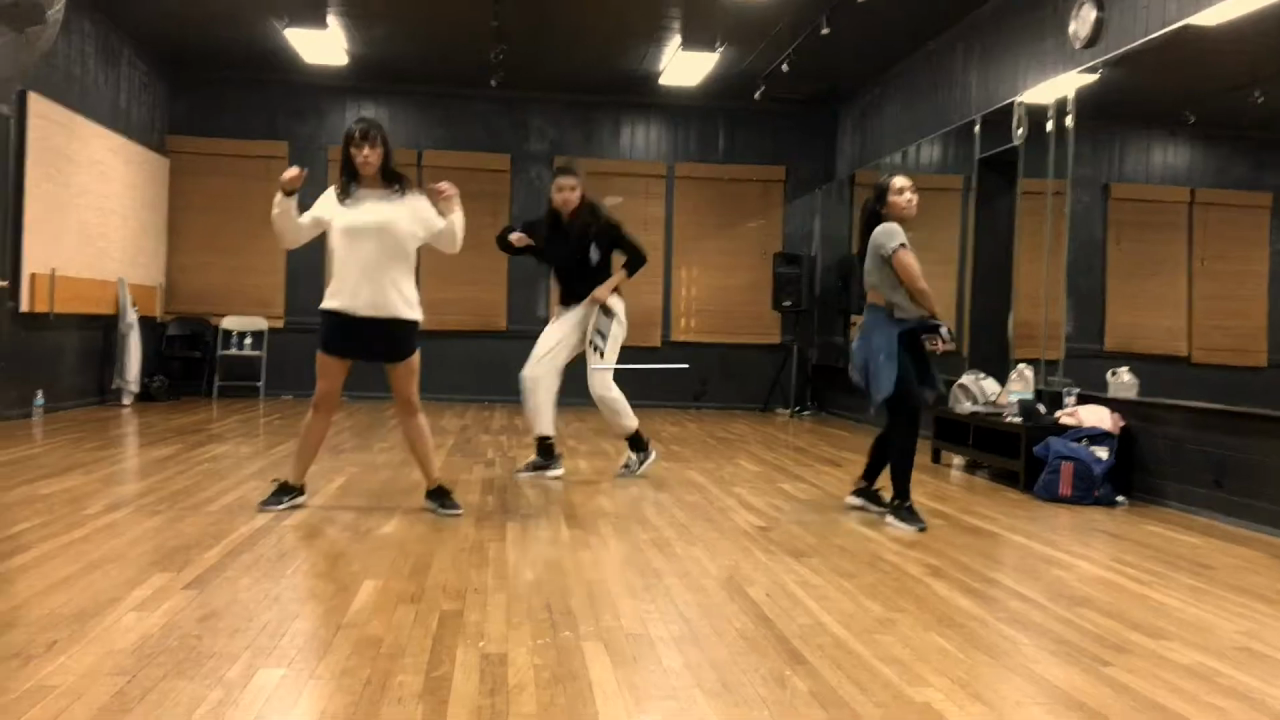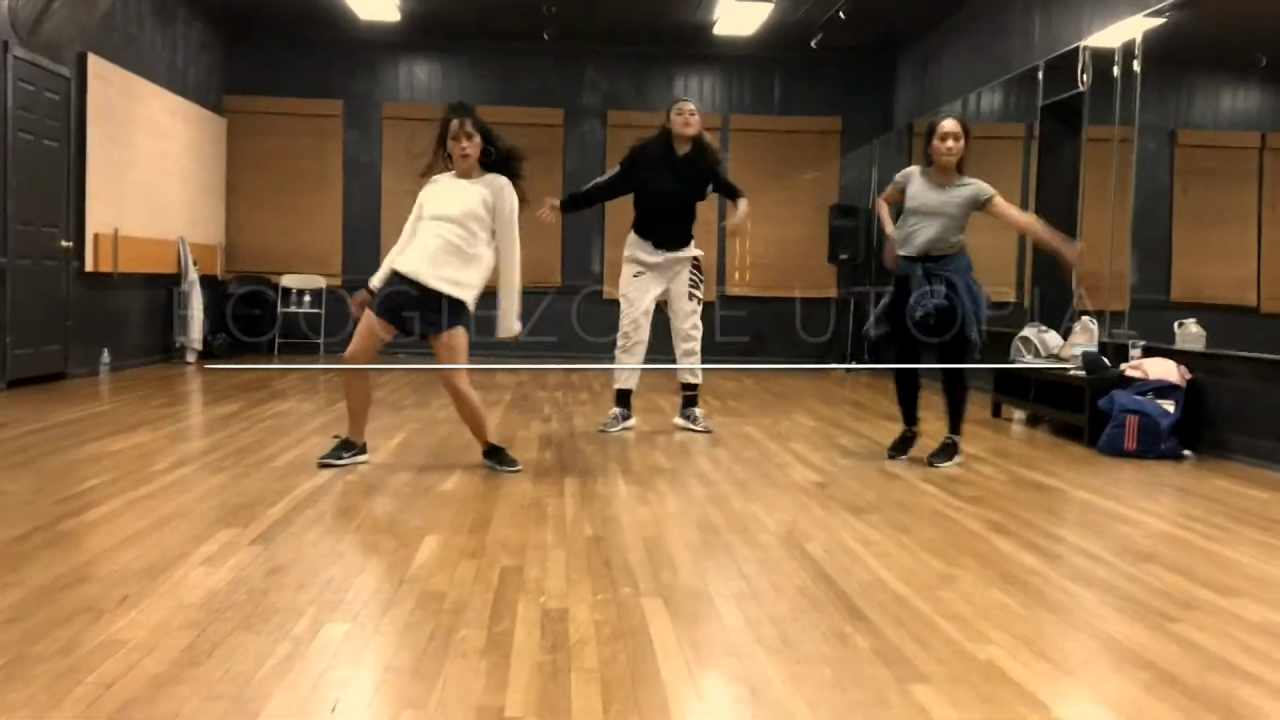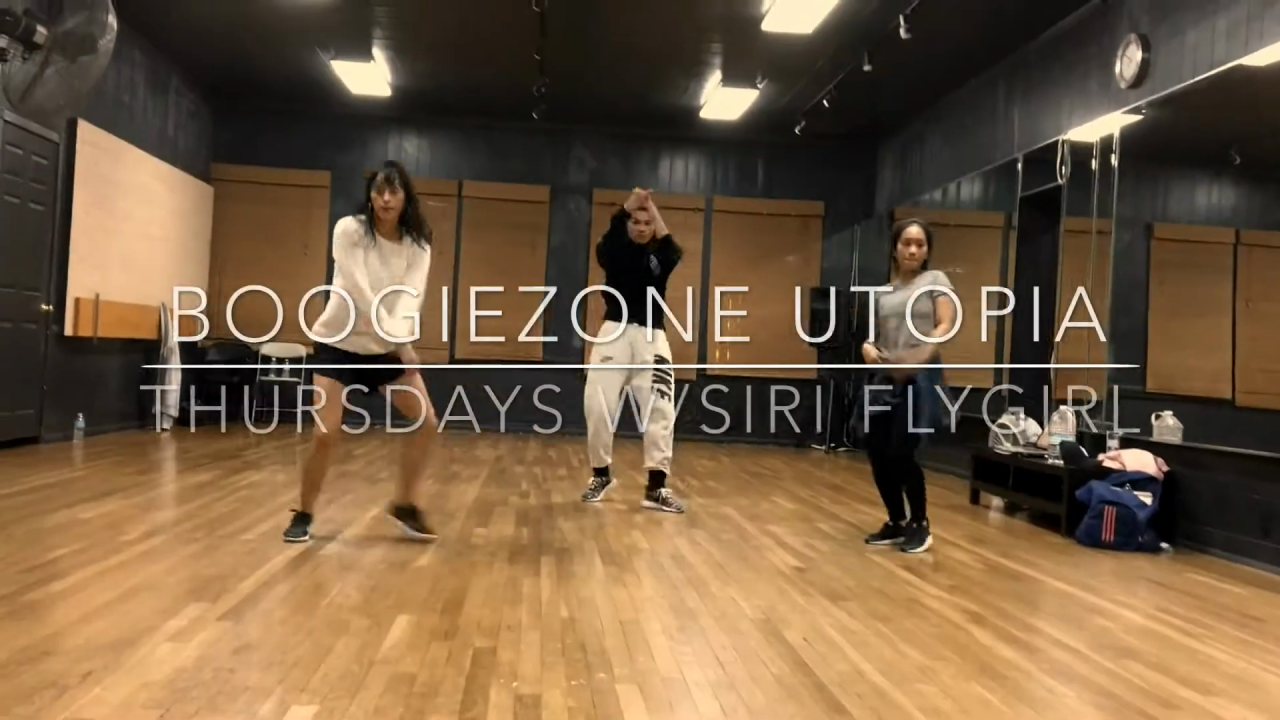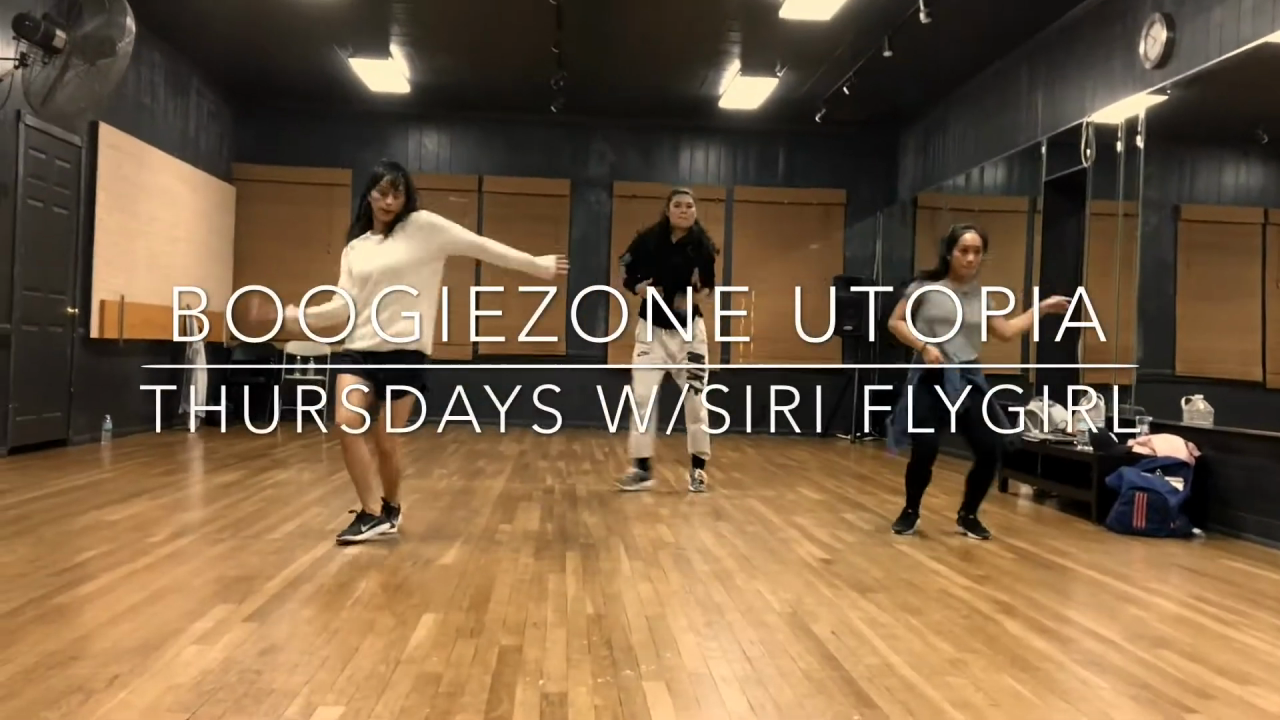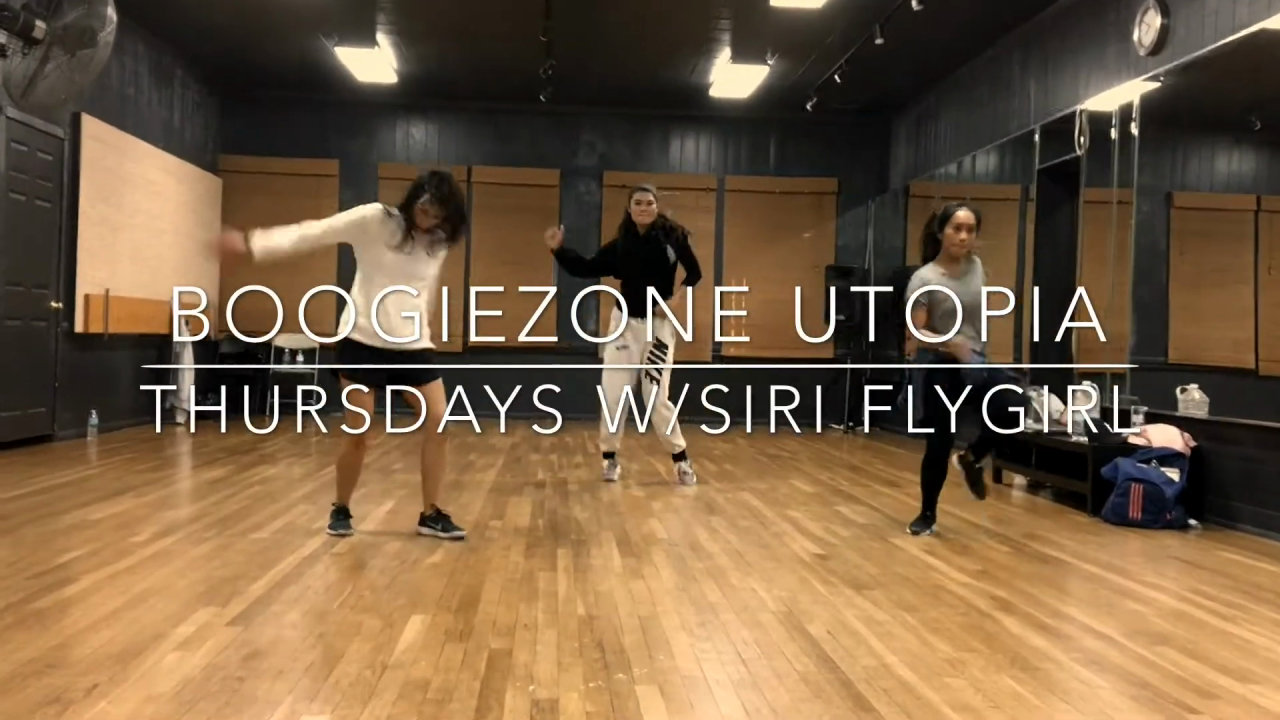
dt=0.7s
person 1, frame 1
left shoulder: (411, 202)
right shoulder: (337, 197)
left elbow: (451, 244)
right elbow: (292, 238)
left wrist: (453, 210)
right wrist: (286, 195)
left hip: (397, 315)
right hip: (342, 312)
left knee: (409, 404)
right knee: (323, 402)
left ankle: (435, 488)
right ankle: (293, 485)
person 1, frame 2
left shoulder: (499, 187)
right shoulder: (433, 187)
left elbow: (508, 252)
right elbow: (408, 241)
left wrist: (508, 317)
right wrist: (374, 287)
left hip: (450, 294)
right hip: (404, 282)
left knee: (456, 383)
right knee: (354, 360)
left ankle: (490, 447)
right ankle: (354, 443)
person 1, frame 3
left shoulder: (418, 249)
right shoulder: (349, 230)
left elbow: (411, 299)
right elbow: (359, 291)
left wrist: (401, 336)
right wrist: (390, 338)
left hip: (387, 348)
right hip: (339, 342)
left knee: (426, 423)
right knee: (327, 433)
left ankle: (406, 505)
right ankle: (304, 514)
person 1, frame 4
left shoulder: (422, 225)
right shoulder: (354, 249)
left elbow: (475, 245)
right elbow: (345, 306)
left wrist: (535, 265)
right wrist: (290, 316)
left hip: (406, 350)
right hip: (359, 347)
left knee: (385, 441)
right knee: (348, 423)
left ankle: (390, 507)
right ankle: (372, 513)
person 1, frame 5
left shoulder: (437, 245)
right shoulder: (375, 220)
right elbow: (314, 232)
right wrist: (255, 244)
left hip: (415, 348)
right hip: (364, 344)
left knee: (436, 428)
right knee: (357, 435)
left ankle: (431, 515)
right ankle: (340, 510)
person 2, frame 1
left shoulder: (897, 237)
right shoulder: (886, 233)
right elbow: (917, 287)
left wrist: (930, 329)
right wrist: (937, 320)
left hip: (906, 333)
right hip: (886, 333)
left knee: (902, 417)
right knee: (908, 414)
left ankle: (864, 488)
right ankle: (901, 503)
person 2, frame 2
left shoulder: (972, 189)
right shoulder: (910, 177)
left elbow: (1016, 217)
right elbow: (883, 201)
left wrist: (1060, 245)
right wrist: (890, 232)
left hip: (949, 273)
right hip: (910, 273)
left knee: (953, 361)
right knee: (906, 360)
left ankle: (952, 441)
right ankle: (909, 431)
person 2, frame 3
left shoulder: (935, 281)
right shoulder: (882, 291)
left elbow: (945, 328)
right elbow: (872, 332)
left wrist: (919, 356)
right wrist: (868, 348)
left hip: (920, 375)
right hip: (883, 377)
left knee: (900, 451)
right knee: (878, 452)
left ankle: (920, 525)
right ankle: (899, 524)
person 2, frame 4
left shoulder: (981, 294)
right shoulder: (924, 287)
left elbow: (1006, 332)
right elbow: (896, 322)
left wrist: (1042, 308)
right wrist: (923, 347)
left hip: (969, 380)
right hip: (930, 379)
left knee: (990, 452)
right knee: (924, 451)
left ankle: (968, 515)
right ankle: (911, 510)
person 2, frame 5
left shoulder: (976, 266)
right shoulder: (924, 280)
right elbow: (914, 337)
right wrist: (948, 344)
left hip: (975, 361)
right hip: (939, 366)
left knee: (1010, 410)
right knee: (939, 444)
left ankle: (970, 458)
right ankle: (928, 513)
person 3, frame 1
left shoulder: (599, 223)
right shoulder: (543, 227)
left elbow: (637, 256)
right elbow: (505, 240)
left wrist: (609, 285)
right wrist: (512, 238)
left hip: (603, 308)
right hip: (568, 311)
left knee: (600, 383)
right knee: (532, 376)
left ankle: (639, 446)
right ankle: (546, 456)
person 3, frame 2
left shoulder: (706, 162)
right shoulder: (646, 154)
left elbow: (726, 188)
right elbow: (610, 185)
left wrist: (741, 205)
right wrist: (565, 204)
left hip: (682, 254)
right hip: (643, 251)
left knee: (689, 328)
right knee: (632, 327)
left ankle: (689, 406)
right ankle: (622, 408)
person 3, frame 3
left shoulder: (659, 255)
right shoulder: (614, 252)
left elbow: (672, 255)
right elbow: (605, 248)
left wrist: (654, 214)
right wrist: (622, 212)
left hip: (652, 335)
right hip: (616, 332)
left knee: (660, 409)
right knee: (598, 406)
left ankle: (657, 487)
right ankle: (600, 475)
person 3, frame 4
left shoulder: (701, 248)
right shoulder: (648, 240)
left elbow: (709, 287)
right elbow: (626, 269)
left wrist: (699, 296)
right wrist: (641, 288)
left hip: (687, 330)
right hip: (651, 329)
left knee: (696, 401)
right knee: (642, 396)
left ankle: (697, 468)
right ankle: (641, 467)
person 3, frame 5
left shoulder: (672, 235)
right shoulder: (618, 245)
left elbow: (694, 272)
right elbow: (585, 268)
left wrist: (677, 300)
right wrist: (558, 249)
left hip: (659, 323)
right hip: (625, 322)
left knee: (657, 394)
right knee: (614, 394)
left ankle: (680, 458)
right ankle: (610, 458)
